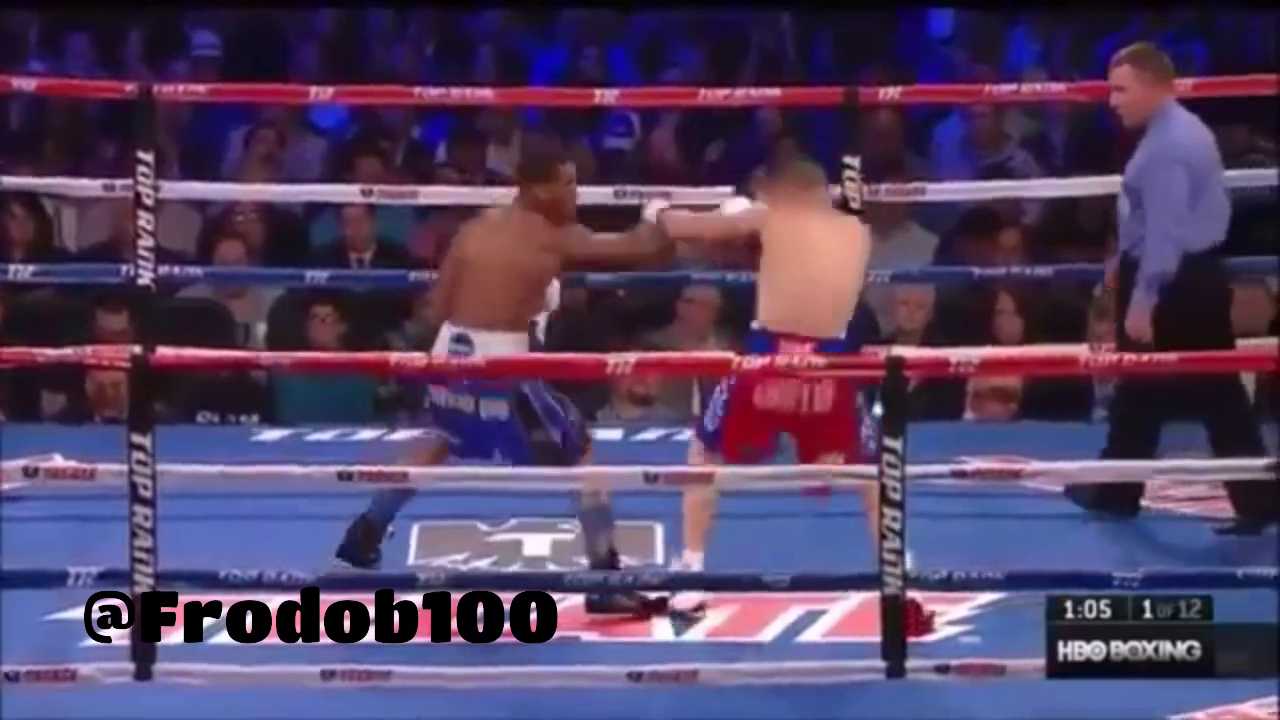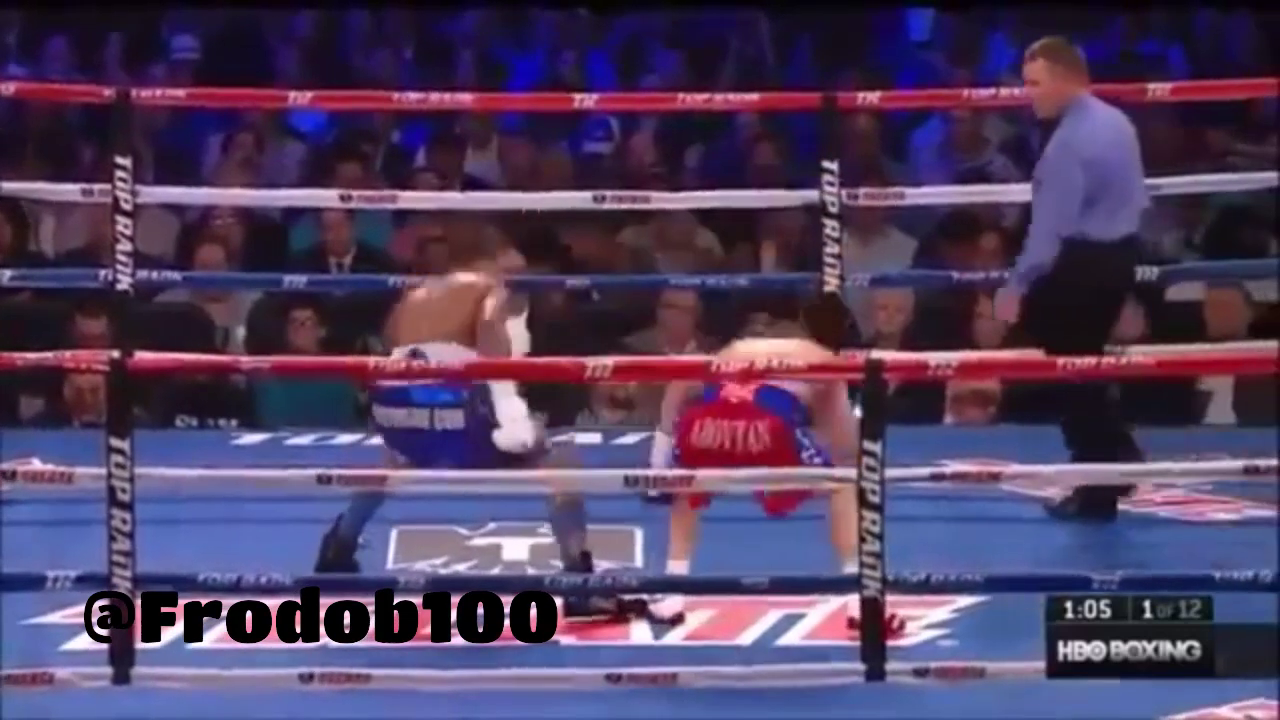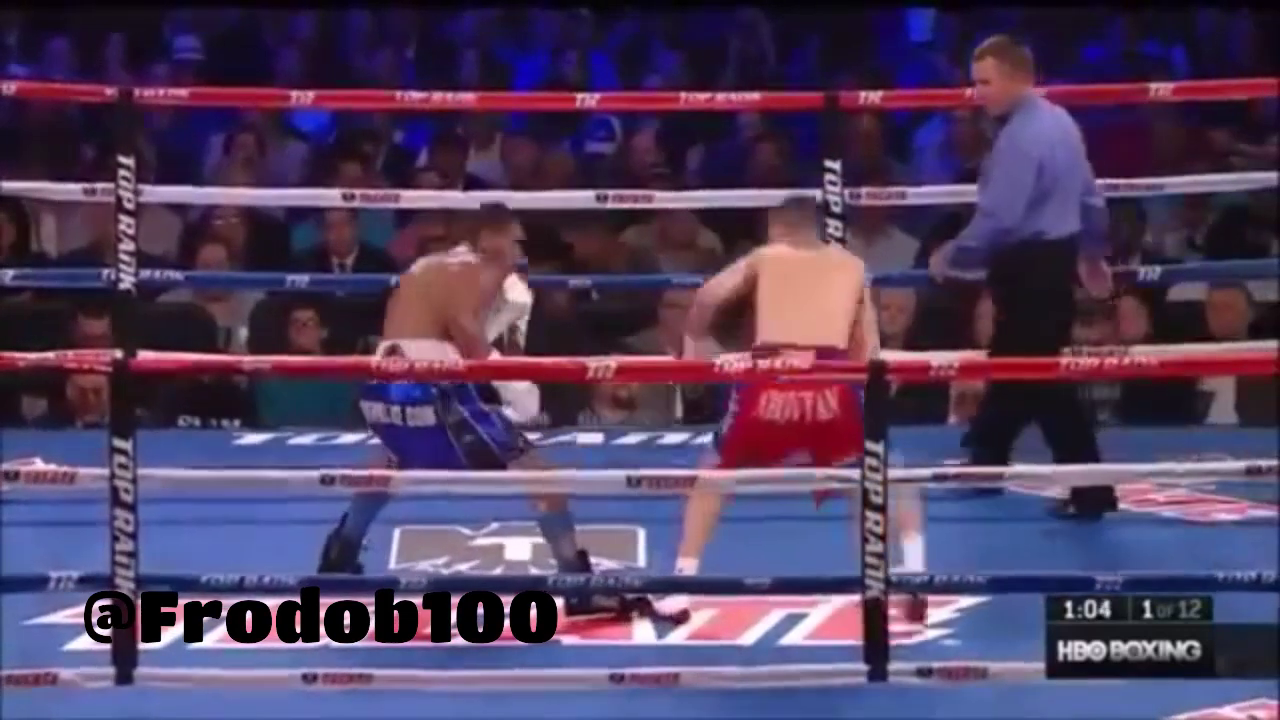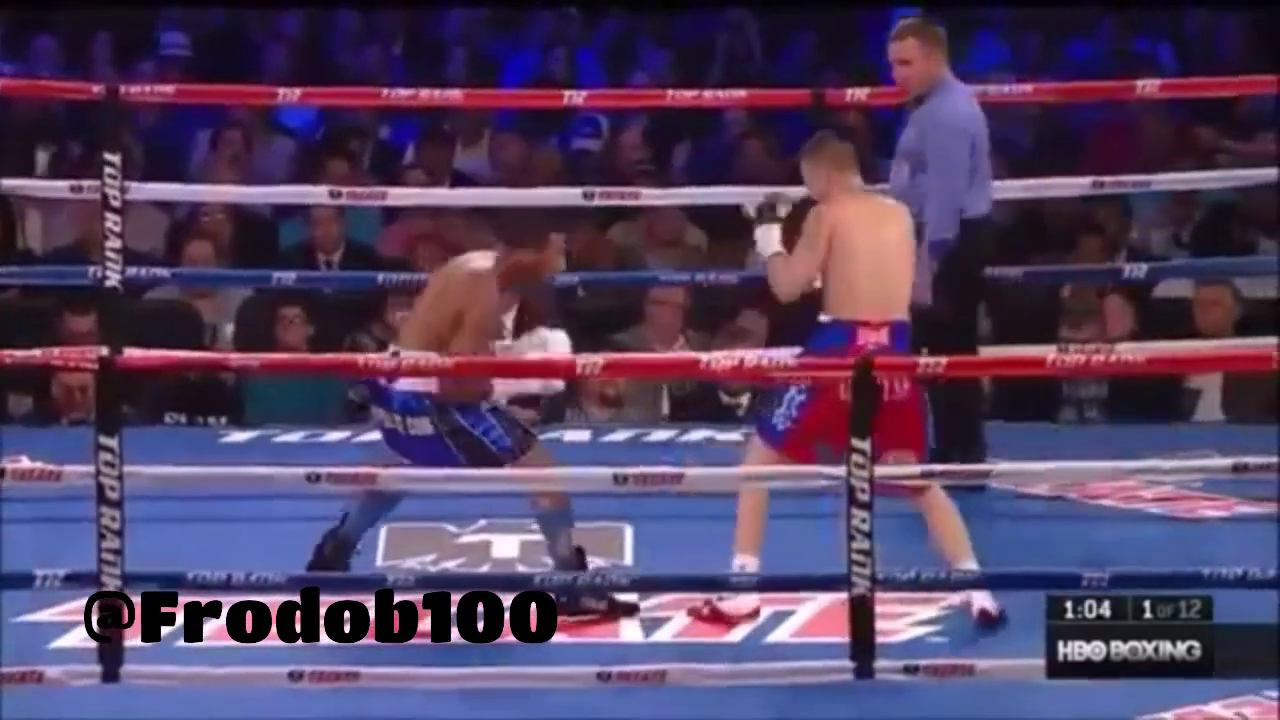
dt=0.3s
person 1, frame 1
left shoulder: (1166, 146)
right shoulder: (1183, 131)
left elbow: (1166, 230)
left wrist: (1143, 298)
right wrist: (1125, 259)
left hip: (1174, 281)
right hip: (1201, 277)
left knee: (1140, 387)
right knee: (1217, 393)
left ankle: (1118, 490)
person 1, frame 2
left shoulder: (1072, 140)
right shoulder: (1115, 122)
left elbow: (1053, 224)
right elbow: (1134, 197)
left wrist: (1017, 286)
left hip: (1081, 267)
right hip: (1114, 257)
left knee: (1073, 377)
left ankle: (1098, 491)
right ankle: (1115, 465)
person 1, frame 3
left shoulder: (1020, 138)
right shoulder: (1059, 121)
left elbow: (997, 215)
right elbow: (1089, 197)
left wrist: (951, 256)
right wrist: (1090, 254)
left hip: (1027, 266)
right hip: (1052, 256)
left knee: (1040, 378)
left ankle: (1090, 489)
right ankle: (984, 462)
person 1, frame 4
left shoulder: (946, 114)
right shoulder: (939, 104)
left elbow: (945, 198)
left wrist: (927, 262)
left hip: (943, 244)
right hip: (950, 241)
left knee: (938, 351)
right knee: (954, 351)
right ankle: (962, 451)
person 2, frame 1
left shoulder: (772, 217)
right shoulder: (858, 232)
left elbow: (688, 228)
left wrist: (665, 215)
left hip: (766, 362)
right hip: (825, 370)
left knee: (704, 457)
right knee: (872, 475)
left ankle: (690, 579)
person 2, frame 2
left shoulder: (738, 348)
right shoulder: (823, 357)
left elbow: (680, 390)
right elbow: (846, 448)
left wrist: (660, 456)
left hip: (708, 418)
right hip: (771, 420)
left knee: (687, 488)
right knee: (843, 487)
left ankle: (673, 592)
right ankle: (859, 602)
person 2, frame 3
left shoulder: (763, 256)
right shoulder: (852, 266)
left elbow: (706, 300)
right elbow: (866, 357)
left wrist: (695, 344)
left hip: (767, 384)
right hip: (832, 387)
left ankle: (678, 590)
right ankle: (912, 575)
person 2, frame 4
left shoulder: (828, 215)
right shoulder: (901, 216)
left elbow: (787, 288)
left wrist: (767, 235)
left hip: (839, 352)
right hip: (894, 355)
left knee: (762, 458)
right knee: (922, 483)
left ankle: (742, 587)
right ankle: (978, 591)
person 3, frame 1
left shoulder: (474, 231)
right shoulder: (550, 236)
left elbow: (439, 305)
right elbow: (626, 249)
right hip: (500, 377)
left knee: (439, 447)
right knee: (584, 461)
left ankle: (363, 537)
person 3, frame 2
left shoulder: (414, 297)
right shoulder: (490, 289)
right elbow: (490, 327)
right wrist: (509, 401)
left hip: (391, 395)
right hip: (447, 397)
left knee: (399, 460)
left ankle: (337, 552)
right ankle: (582, 590)
person 3, frame 3
left shoulder: (424, 267)
right shoulder: (483, 273)
right elbow: (462, 322)
left wrist: (506, 311)
right wrist: (512, 382)
left hip: (380, 391)
right hip: (428, 393)
left knee: (399, 460)
right knee: (533, 473)
left ankle: (339, 554)
right ankle: (581, 588)
person 3, frame 4
left shoulder: (482, 265)
right shoulder: (487, 297)
right elbow: (456, 385)
right wrist: (523, 380)
left hip: (394, 389)
right hip: (427, 399)
left knee: (413, 467)
right knee: (538, 467)
left ankle: (332, 553)
right ankle: (575, 589)
